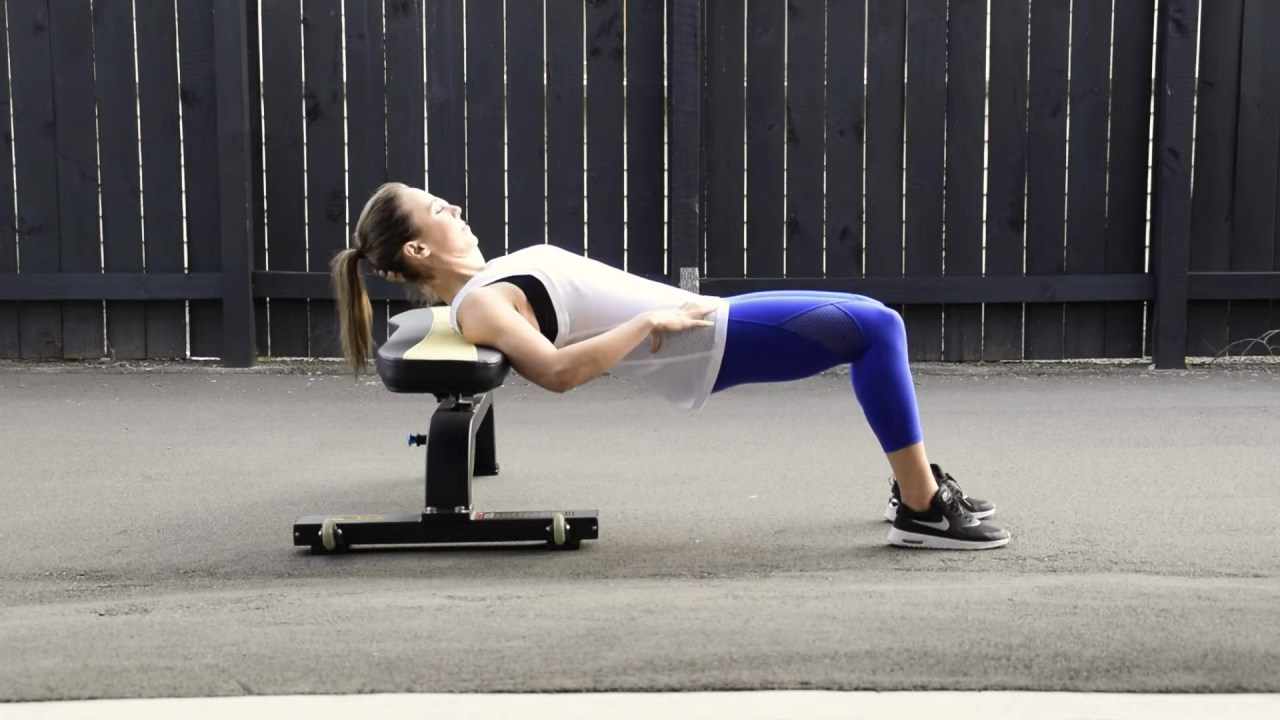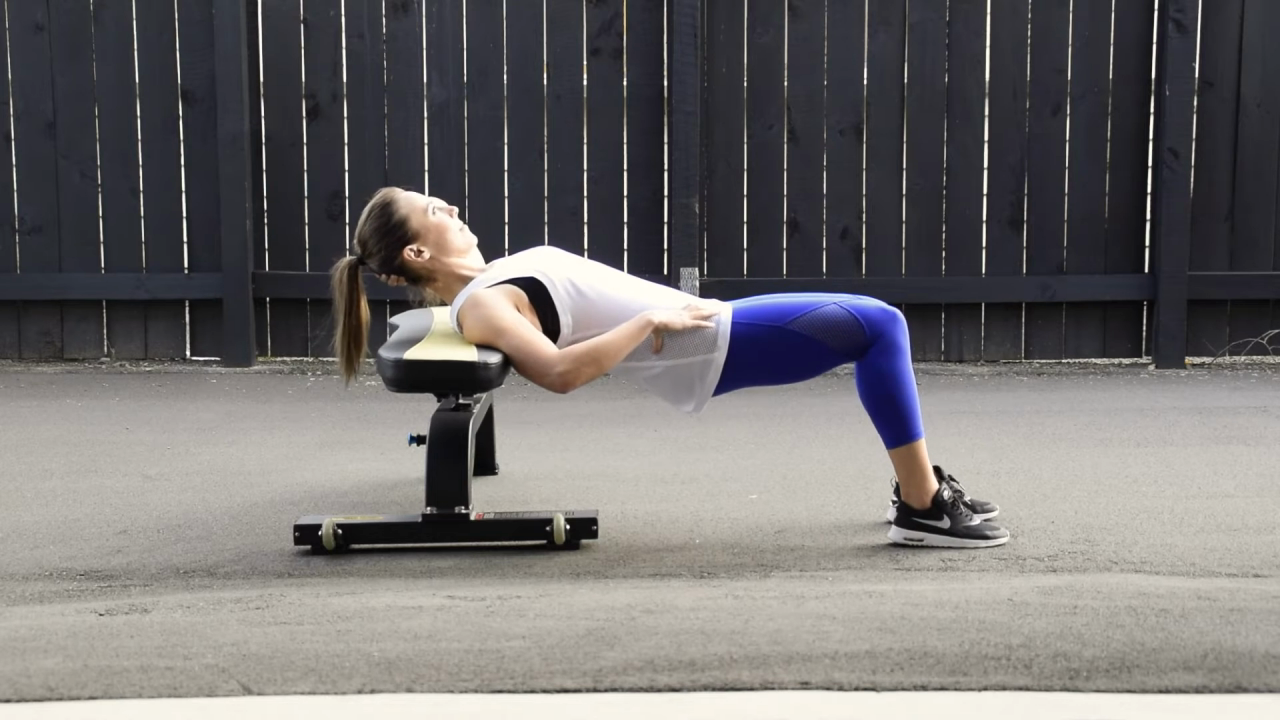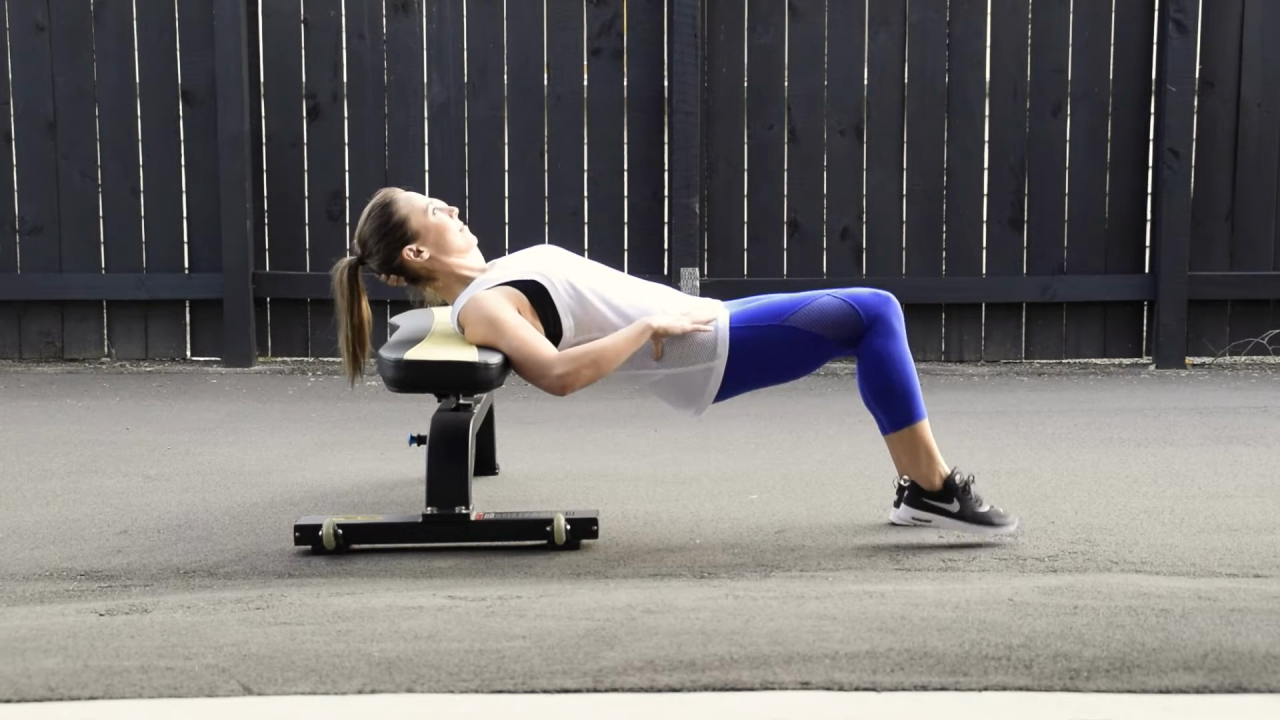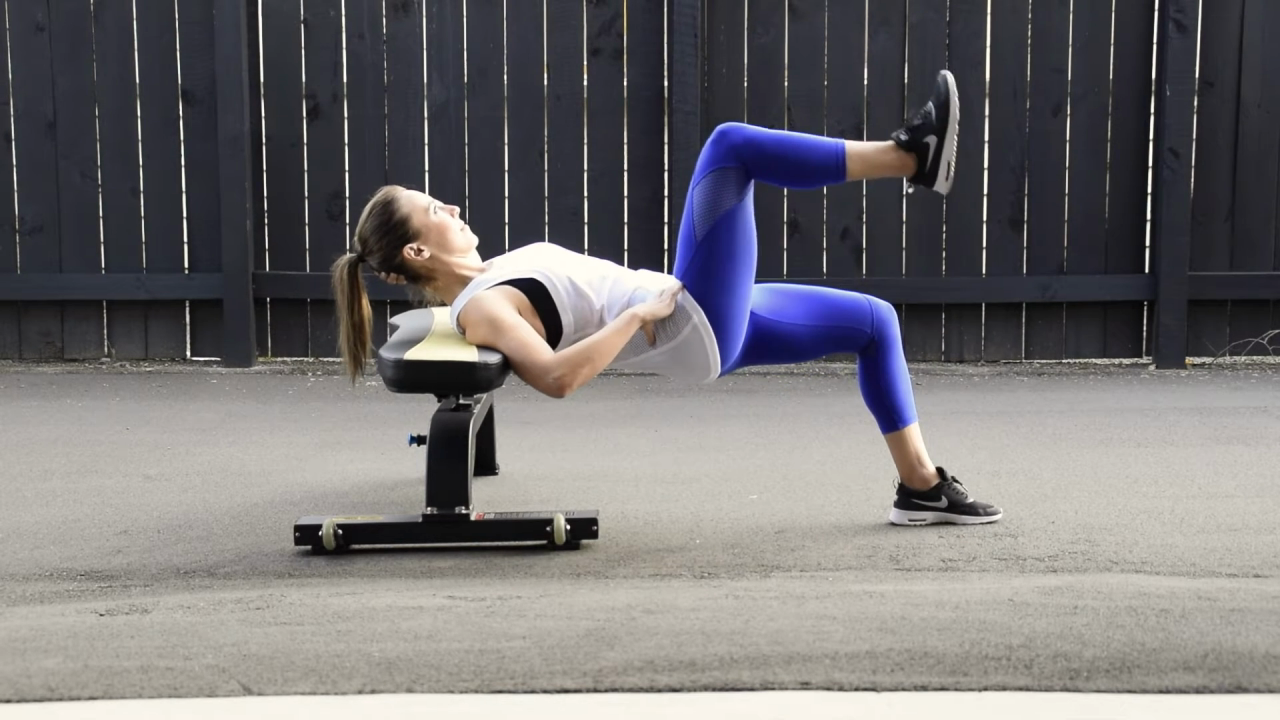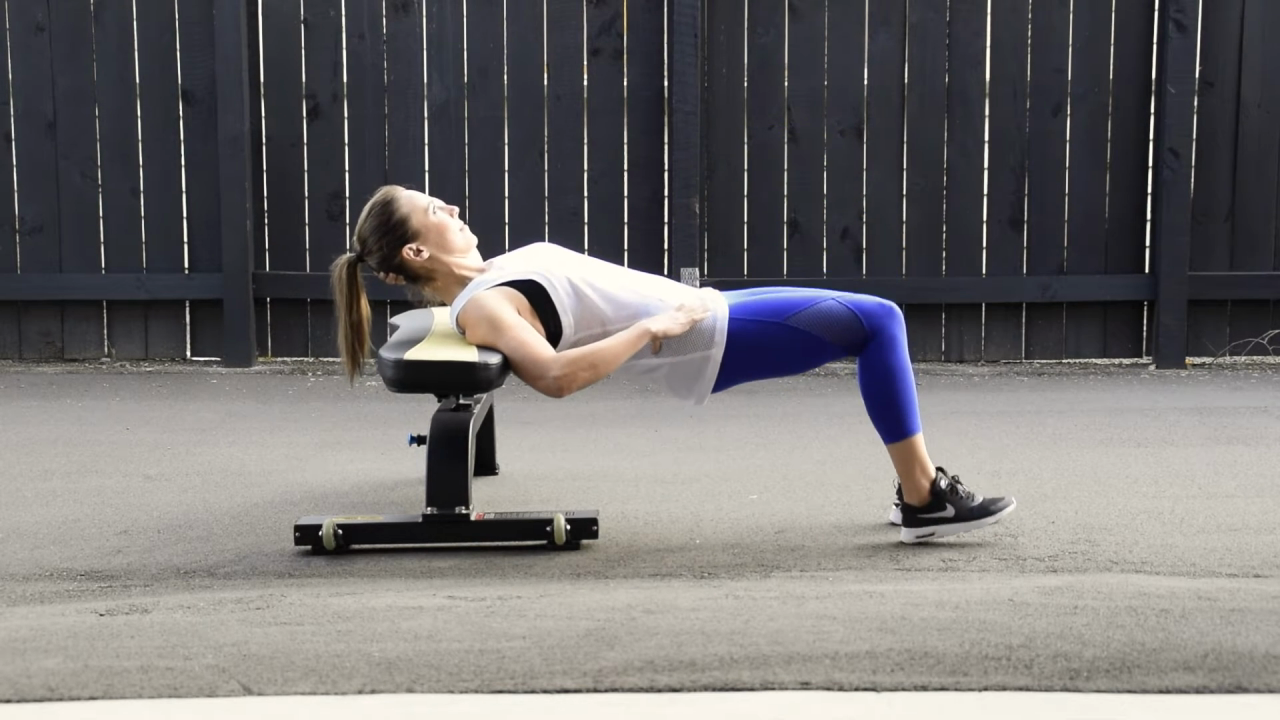
dt=1s
person 1, frame 1
left shoulder: (483, 281)
right shoulder: (478, 306)
right elbow: (558, 372)
left wrist: (674, 306)
right wrist: (651, 321)
left hip: (705, 324)
right hip: (707, 347)
left knee: (874, 323)
right knee: (877, 327)
left ankle: (917, 484)
right ankle: (922, 507)
person 1, frame 2
left shoulder: (486, 282)
right shoulder: (479, 305)
right elbow: (561, 371)
left wrist: (670, 308)
right wrist: (652, 320)
left hip: (710, 326)
right hip: (708, 350)
left knee: (876, 321)
right knee: (879, 325)
left ankle: (919, 483)
right ankle: (923, 506)
person 1, frame 3
left shoulder: (488, 282)
right shoulder: (480, 309)
right elbow: (559, 374)
left wrist: (672, 312)
right wrist: (651, 324)
left hip: (704, 331)
right hip: (702, 356)
left knee: (868, 319)
right knee: (870, 310)
left ankle: (916, 488)
right ankle: (934, 486)
person 1, frame 4
left shoulder: (487, 283)
right shoulder: (479, 311)
right elbow: (558, 377)
right wrist: (641, 315)
left hip: (704, 323)
right hip: (693, 329)
left knee: (873, 322)
right knee: (728, 145)
left ankle: (921, 489)
right ankle: (914, 157)
person 1, frame 5
left shoulder: (487, 280)
right shoulder: (480, 308)
right elbow: (557, 375)
right wrist: (653, 328)
left hip: (703, 316)
right hip: (703, 347)
left knee: (875, 320)
right knee: (877, 320)
left ankle: (919, 484)
right ankle: (924, 499)
